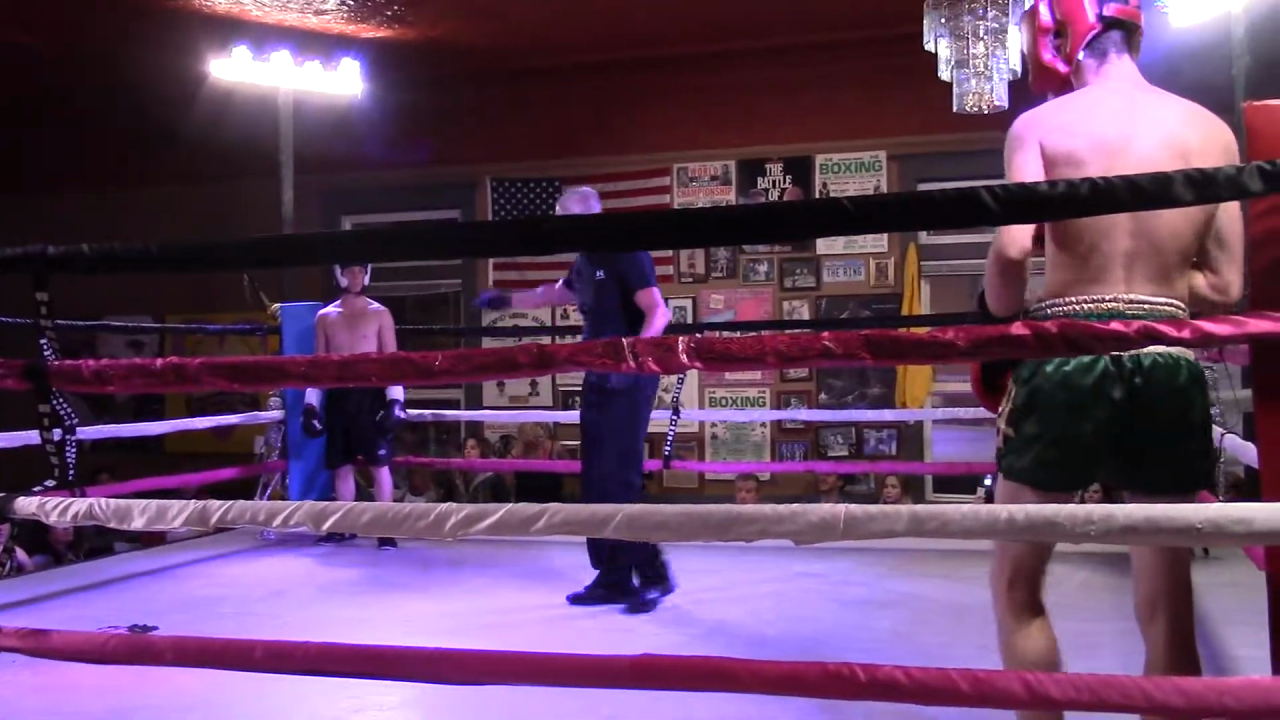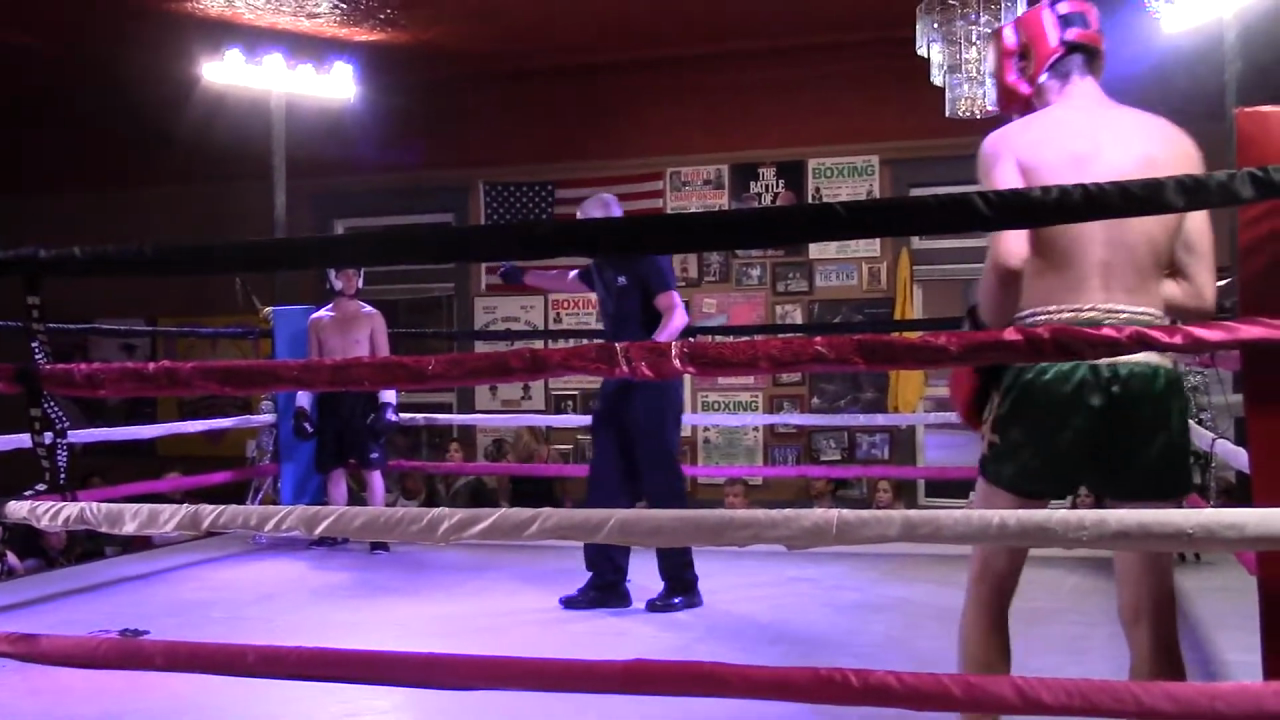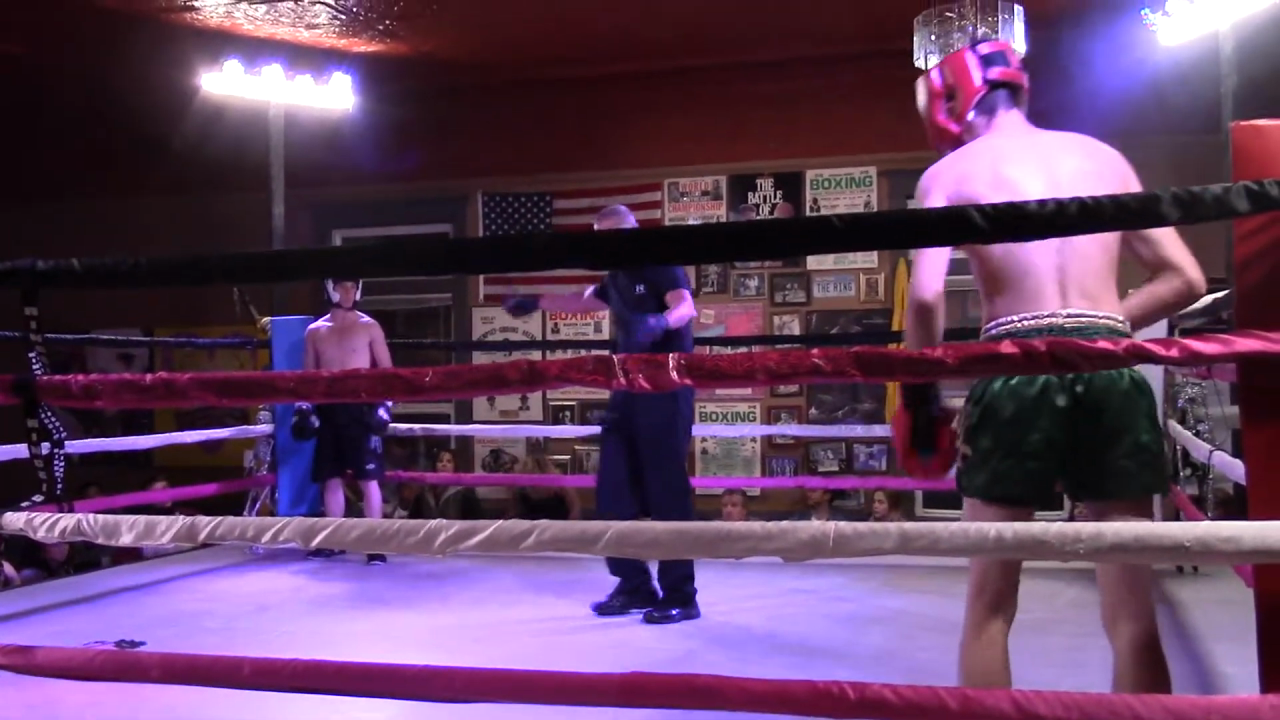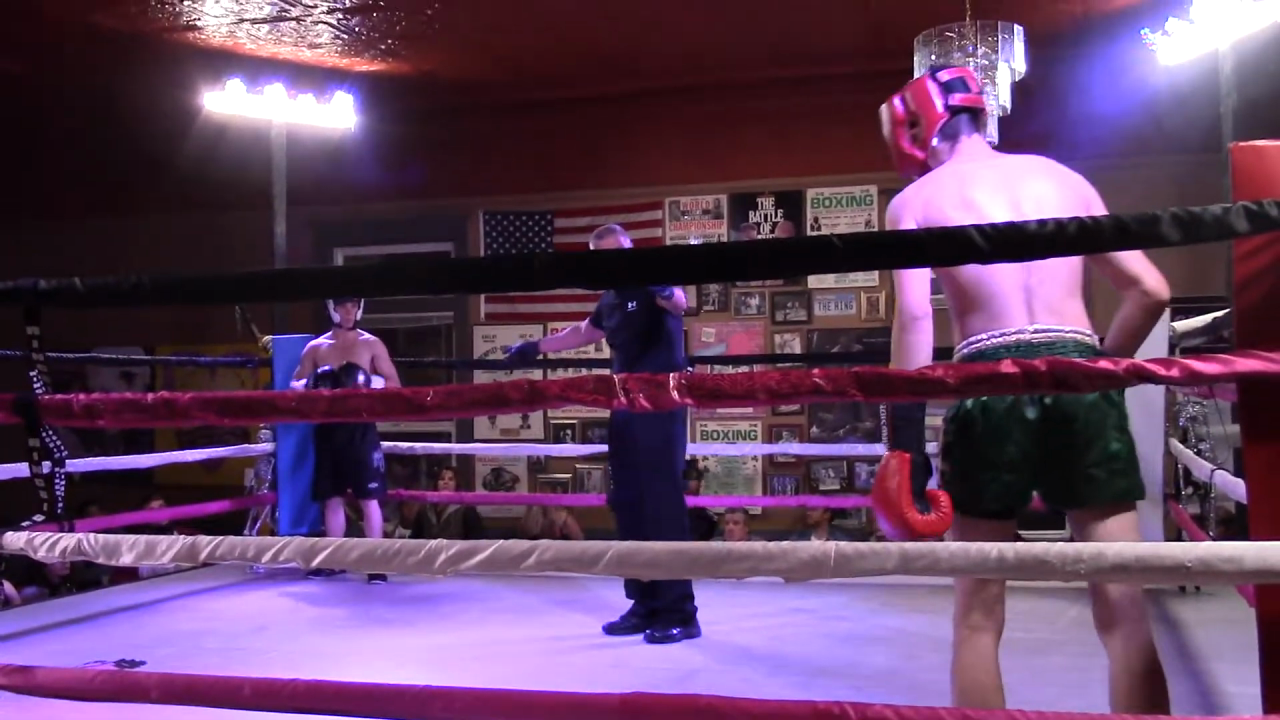
dt=0.3s
person 1, frame 1
left shoulder: (1040, 126)
right shoulder: (1211, 133)
left elbow: (1013, 250)
right elbow: (1225, 286)
left wrist: (998, 322)
left hip: (1066, 364)
right hip: (1167, 367)
left knee: (1016, 586)
right knee: (1167, 611)
person 1, frame 2
left shoulder: (1013, 141)
right shoulder: (1176, 145)
left elbow: (1009, 259)
right elbow: (1199, 295)
left wrist: (989, 338)
left hip: (1046, 372)
right hip: (1145, 376)
left knee: (990, 588)
right knee: (1150, 614)
person 1, frame 3
left shoulder: (948, 174)
right shoulder: (1104, 158)
left elbow: (926, 296)
right elbow: (1186, 278)
left wrist: (919, 395)
left hip: (1017, 378)
right hip: (1113, 377)
left knee: (991, 607)
right knee: (1133, 614)
person 1, frame 4
left shoulder: (915, 199)
right shoulder: (1065, 180)
left elbow: (914, 315)
right elbow: (1151, 289)
left wrist: (904, 439)
left hip: (991, 391)
right hip: (1082, 386)
left knee: (977, 620)
right knee: (1124, 617)
person 2, frame 1
left shoulder: (627, 255)
right shoulder: (586, 260)
left elbow: (658, 311)
right elbow: (554, 294)
right wrist: (506, 300)
left hip: (629, 378)
right hip: (600, 377)
left knee: (616, 475)
right knee: (596, 479)
left ankle: (653, 575)
right ankle: (614, 579)
person 2, frame 2
left shoulder: (647, 260)
right shoulder: (602, 266)
left elbow: (677, 313)
right elbow: (567, 281)
right wrist: (520, 275)
left hip: (654, 383)
right hip: (618, 382)
left knee: (661, 482)
right knee: (606, 482)
left ankle: (682, 586)
right ankle: (607, 583)
person 2, frame 3
left shoulder: (662, 267)
right shoulder: (617, 277)
left elbow: (685, 306)
right elbow: (583, 300)
left wrist: (659, 322)
right wrist: (533, 303)
left hip: (666, 392)
right hip: (628, 391)
left knee: (667, 490)
right knee: (614, 487)
left ankle: (680, 596)
right ankle: (635, 585)
person 2, frame 4
left shoulder: (651, 286)
right shoulder: (609, 299)
left elbow: (679, 302)
right elbow: (583, 333)
left wrist: (665, 292)
right wrist: (536, 347)
left hip: (660, 408)
right hip: (625, 409)
left knee: (663, 507)
right knee: (628, 508)
left ankle: (680, 614)
right ankle: (647, 606)
person 3, frame 1
left shoulder: (379, 314)
right shoulder: (325, 317)
left wrist: (395, 400)
right wrist: (311, 404)
left hip: (369, 395)
right hip: (337, 397)
left knee: (379, 464)
right knee: (341, 466)
right ankle: (344, 527)
person 3, frame 2
left shoulder: (372, 317)
right shoulder: (317, 320)
left wrist: (388, 403)
right wrist: (302, 406)
left hip: (362, 398)
right hip: (330, 400)
left knee: (371, 468)
right knee: (333, 469)
person 3, frame 3
left shoulder: (370, 327)
right shoulder: (314, 330)
left elbow: (387, 371)
right elbow: (309, 374)
left wrist: (382, 404)
right wrist: (302, 408)
left hip: (359, 410)
right hip: (327, 410)
left knee: (368, 478)
right knee: (331, 478)
person 3, frame 4
left shoulder: (372, 344)
right shoulder: (315, 348)
left elbow: (395, 385)
right elbow: (294, 386)
left wrist: (367, 380)
right wrist: (311, 384)
left hip: (360, 427)
right hip: (328, 428)
left knee: (369, 498)
right knee: (332, 498)
